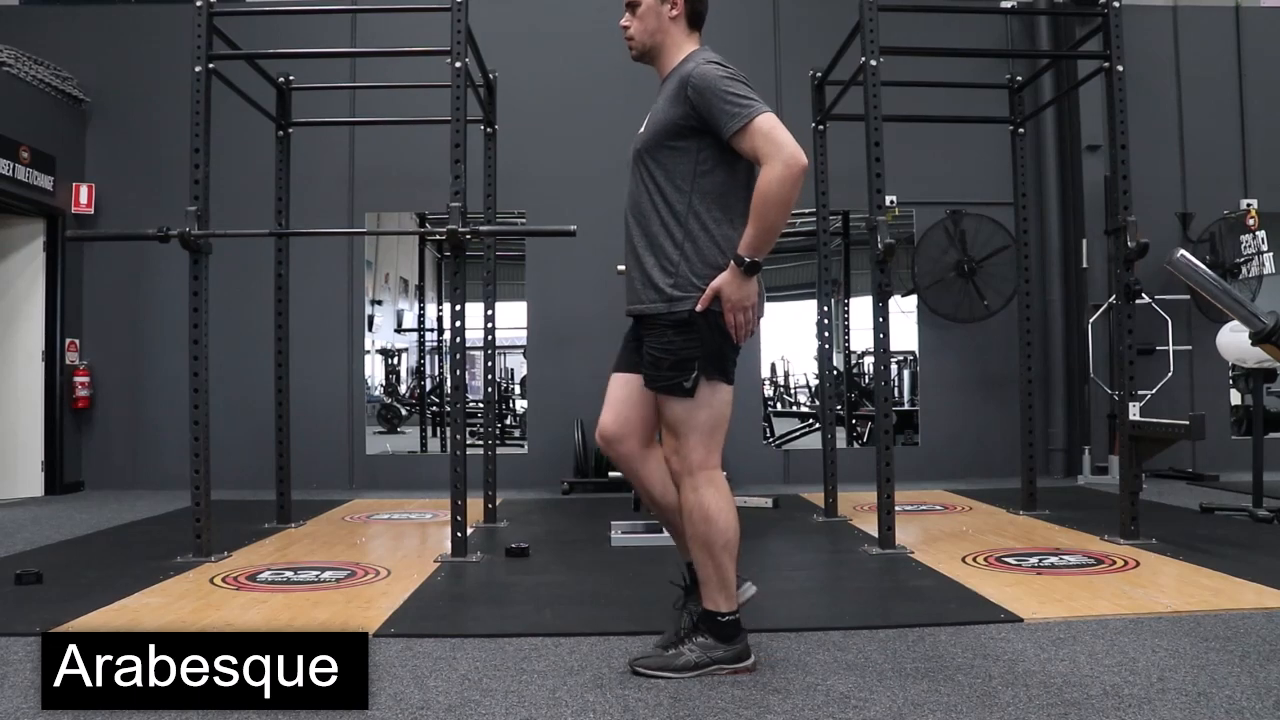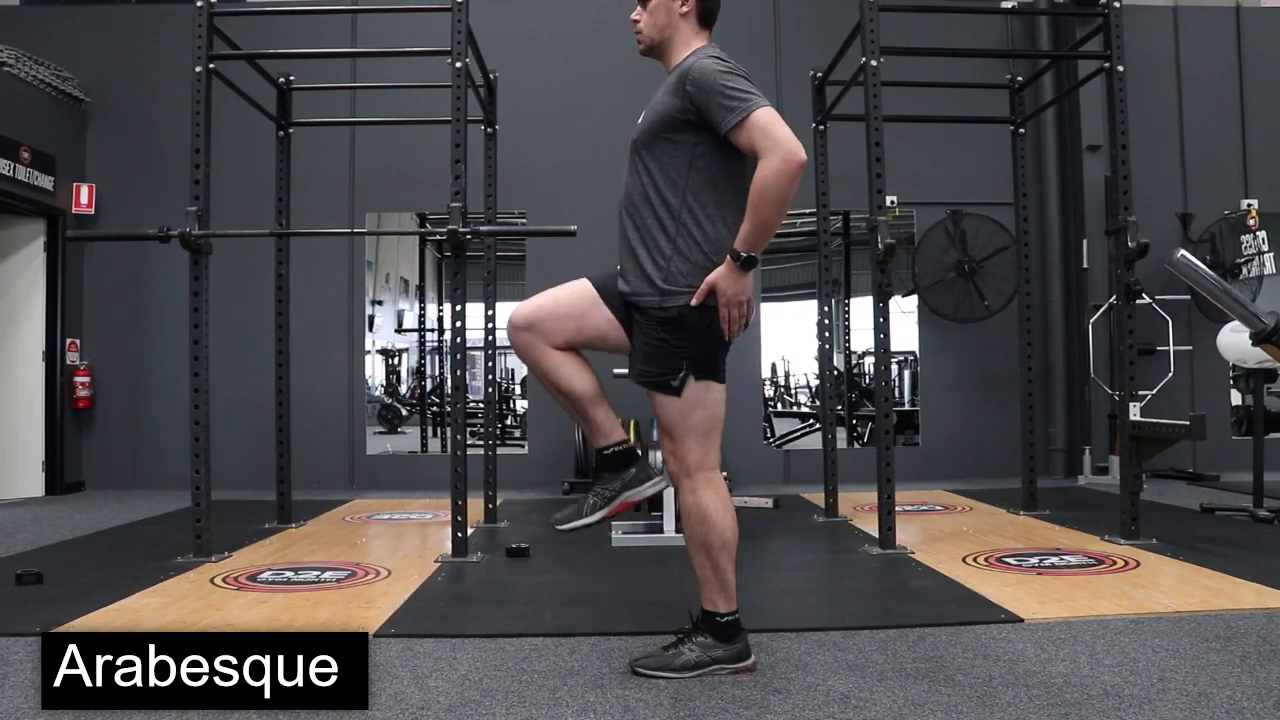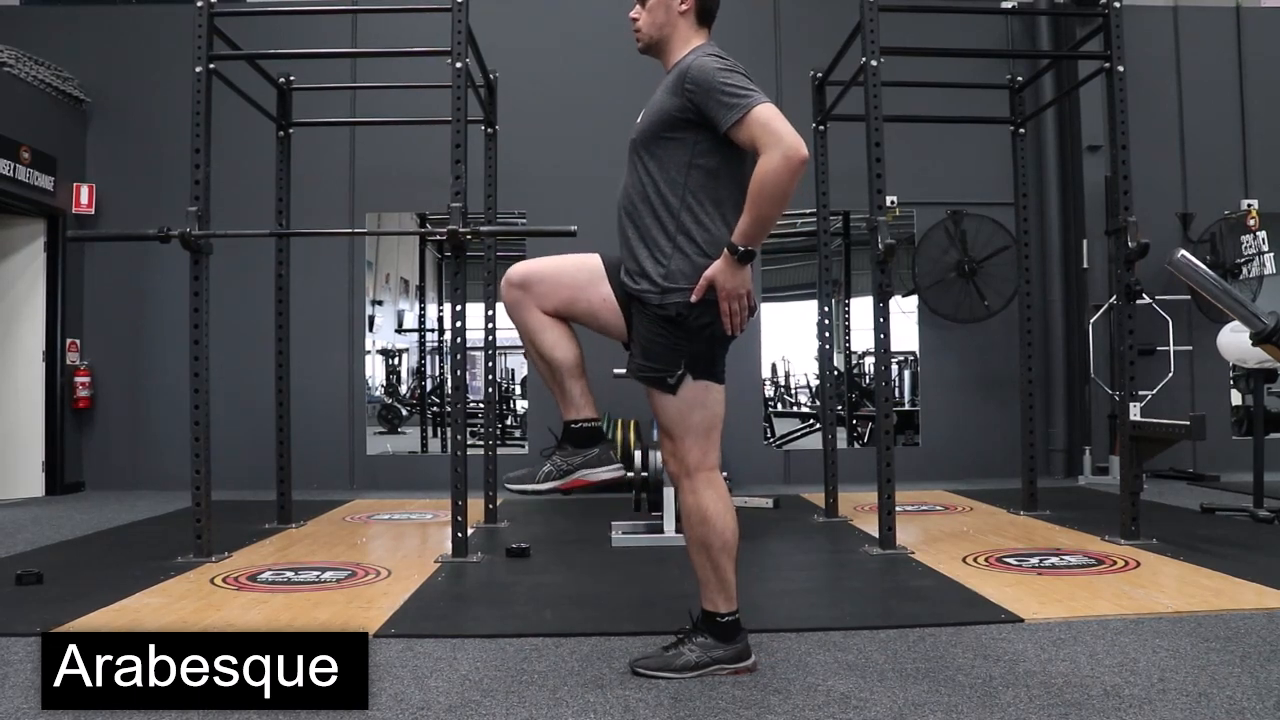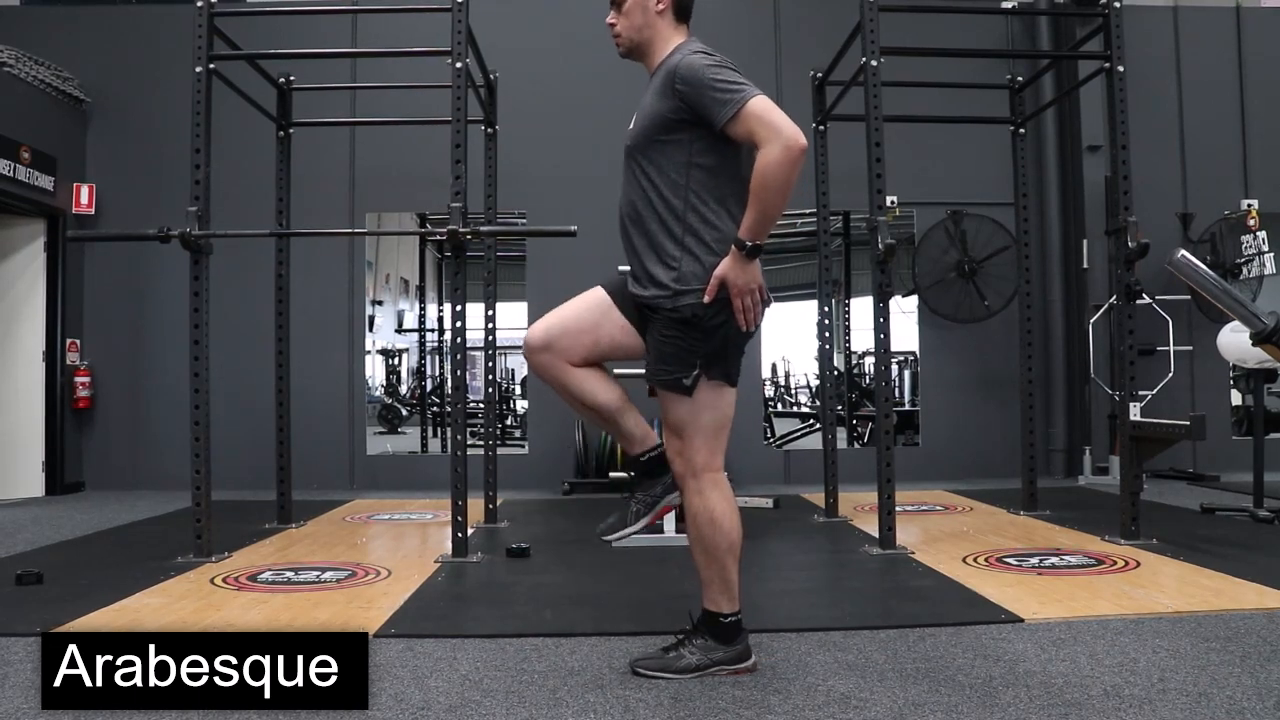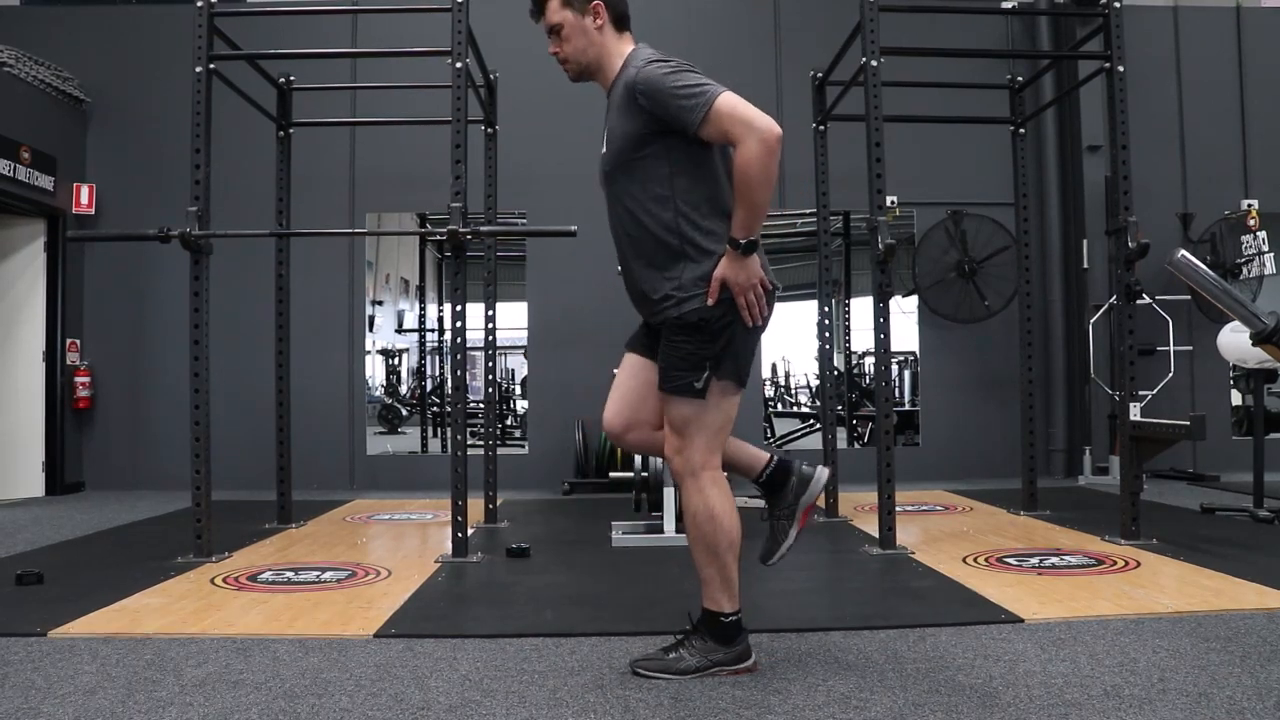
dt=0.5s
person 1, frame 1
left shoulder: (705, 77)
right shoulder: (675, 90)
left elbow: (787, 161)
left wrist: (743, 267)
left hip: (695, 306)
right hip: (663, 306)
left knee: (693, 465)
right knee: (621, 437)
left ankle: (721, 632)
right ankle: (714, 583)
person 1, frame 2
left shoulder: (705, 71)
right shoulder: (682, 84)
left elbow: (785, 155)
left wrist: (739, 262)
left hip: (687, 296)
right hip: (648, 289)
left knee: (691, 466)
right knee: (529, 325)
left ankle: (723, 634)
right ankle: (620, 462)
person 1, frame 3
left shoulder: (704, 70)
right shoulder: (680, 82)
left elbow: (787, 152)
left wrist: (737, 256)
left hip: (686, 293)
right hip: (651, 282)
left knee: (692, 467)
right knee: (523, 283)
left ankle: (723, 636)
right ankle: (585, 441)
person 1, frame 4
left shoulder: (691, 68)
right shoulder: (668, 82)
left elbow: (785, 142)
left wrist: (745, 251)
left hip: (700, 292)
right hip: (660, 288)
left knee: (698, 465)
right knee: (546, 345)
left ankle: (723, 635)
right ankle: (654, 466)
person 1, frame 5
left shoulder: (649, 77)
right shoulder: (624, 93)
left elbow: (760, 134)
left wrist: (742, 250)
left hip: (711, 293)
right hip: (679, 296)
left knee: (691, 459)
right knee: (628, 426)
left ankle: (723, 637)
right ankle: (778, 475)
